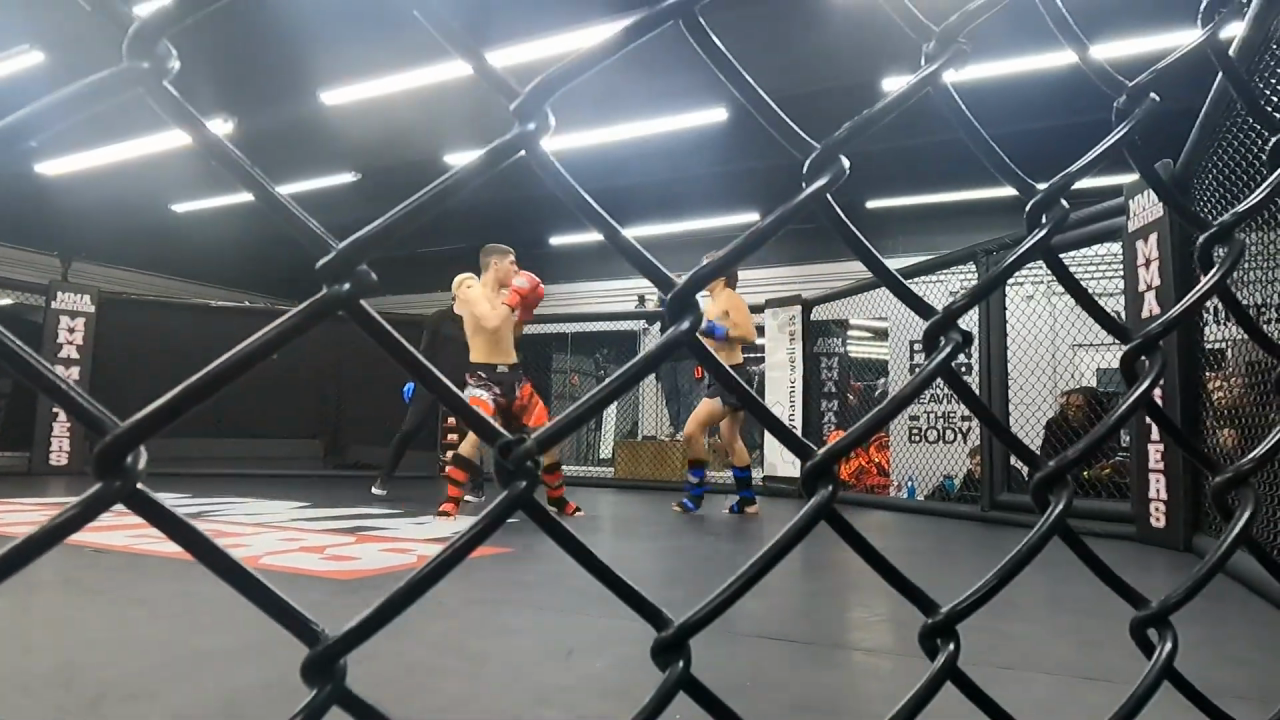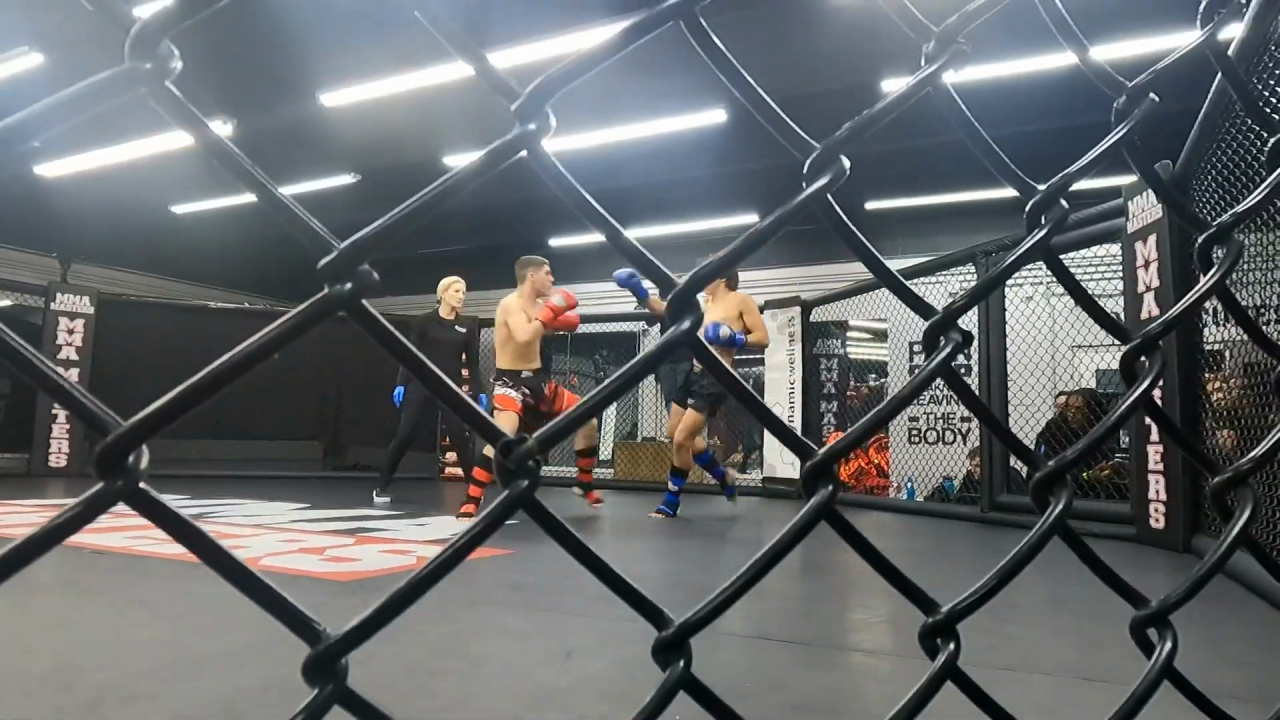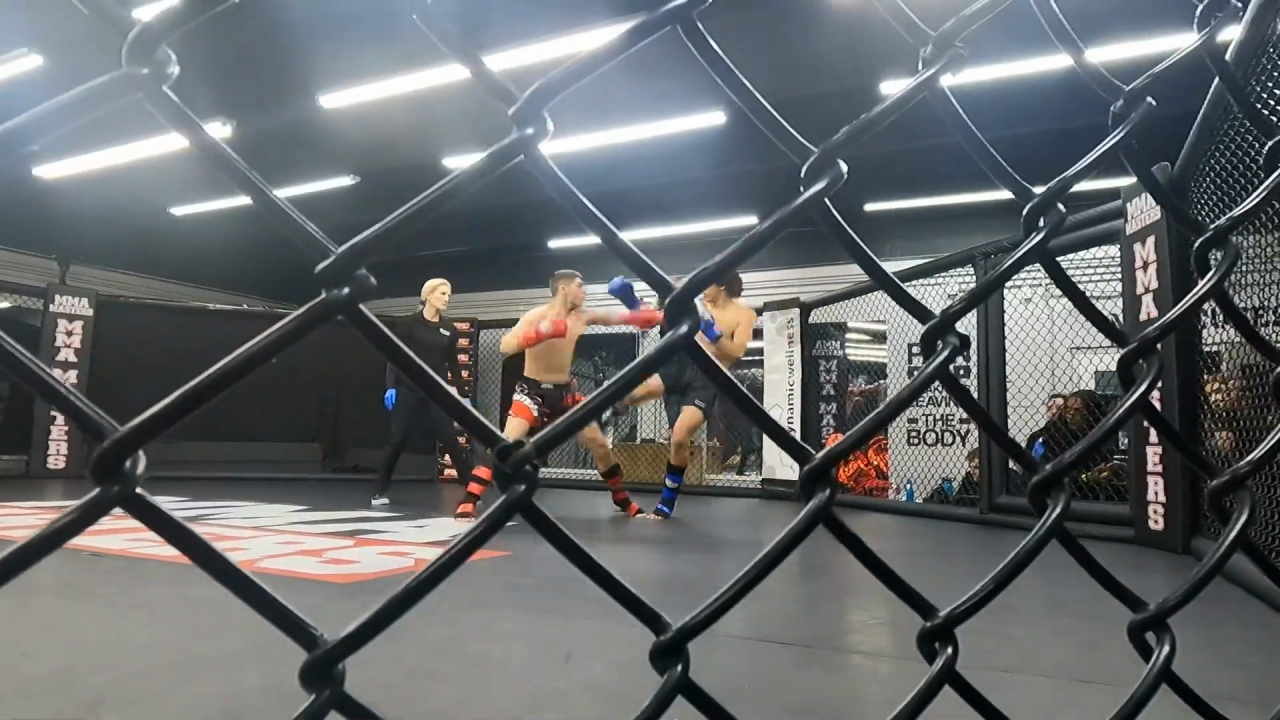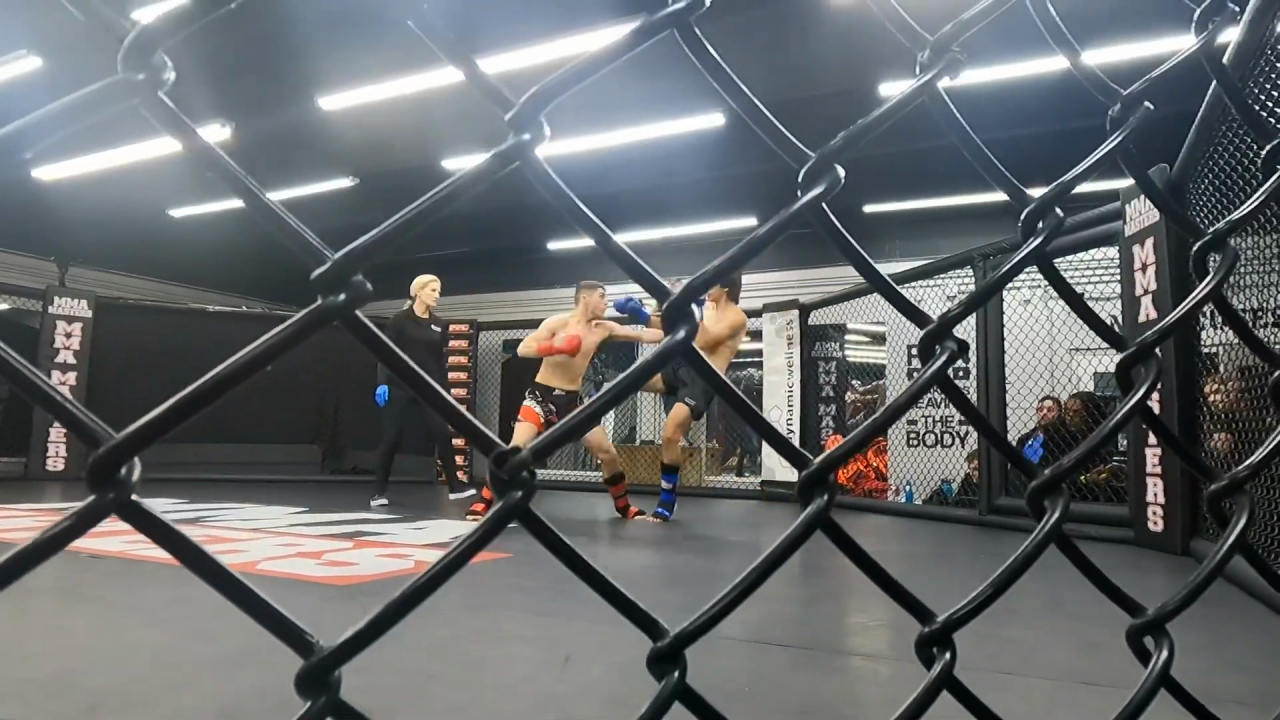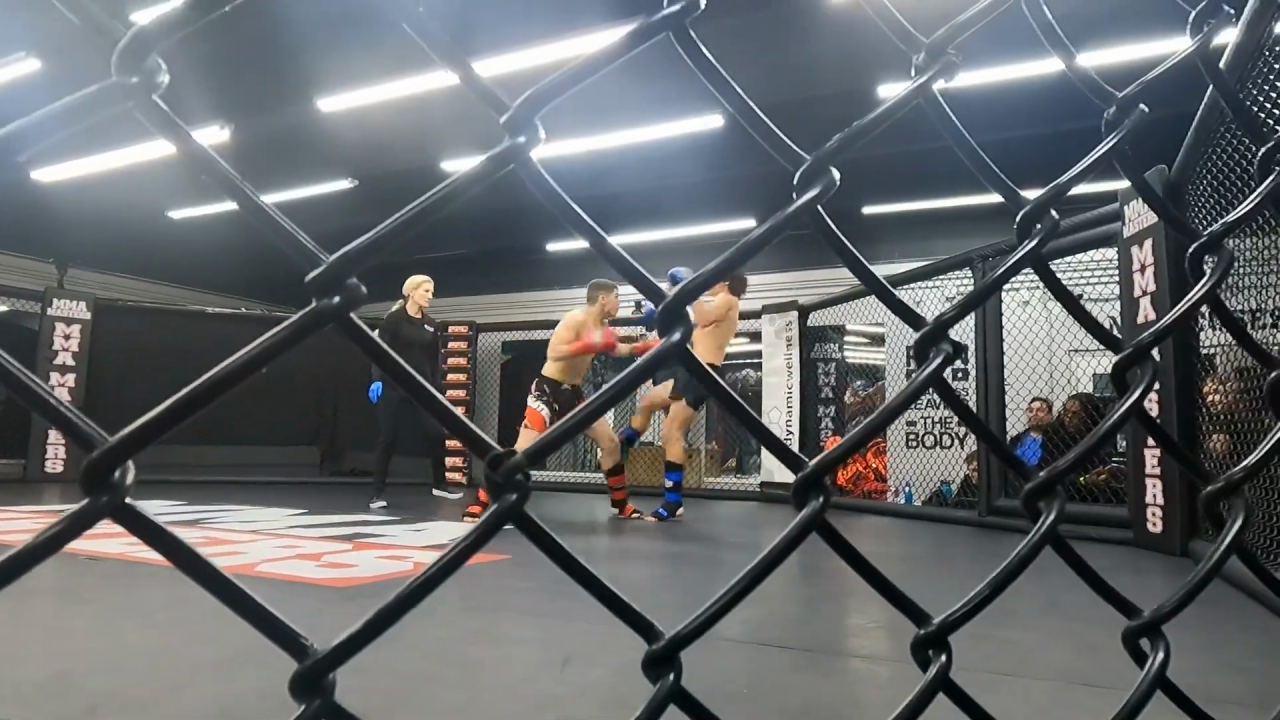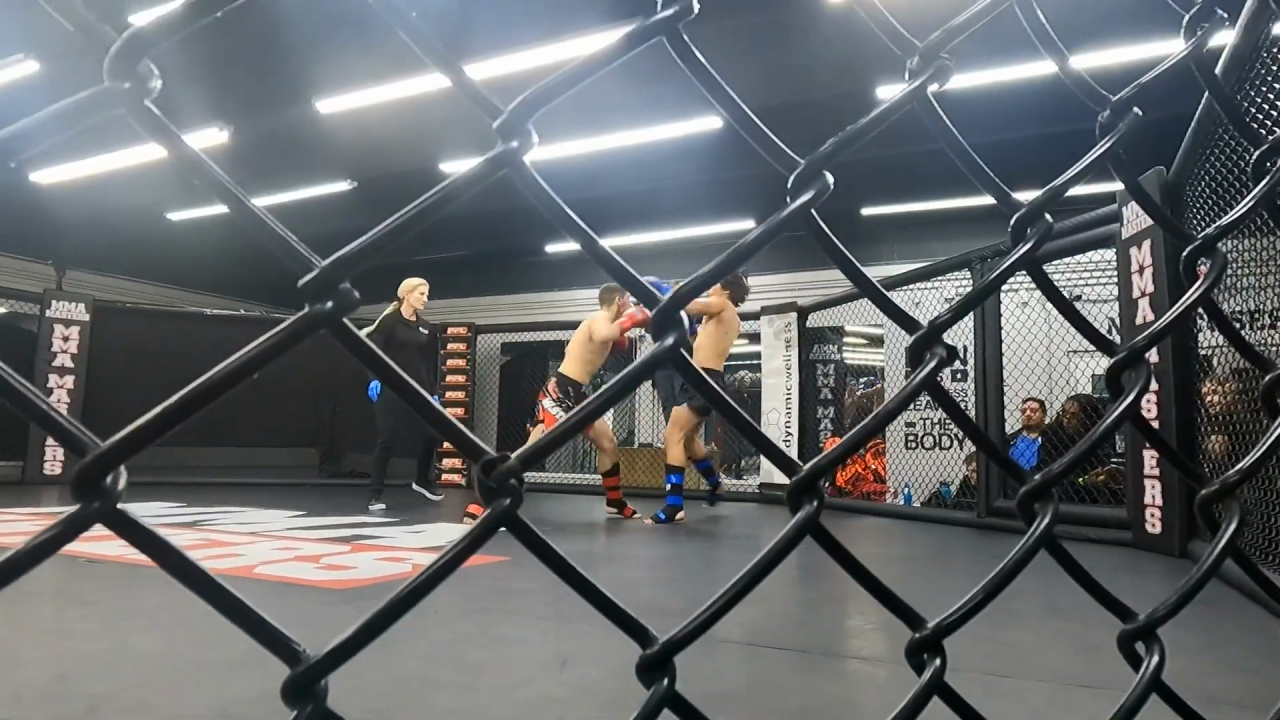
dt=0.1s
person 1, frame 1
left shoulder: (730, 298)
right shoulder: (714, 301)
left elbow: (749, 335)
right elbow: (704, 338)
left wrist: (717, 331)
left knee: (691, 432)
right knee: (730, 439)
left ankle: (696, 493)
right ankle: (746, 498)
person 1, frame 2
left shoulder: (743, 302)
right shoulder: (703, 301)
left elbow: (763, 338)
right elbow: (665, 310)
left wrist: (735, 339)
right wrist: (640, 291)
left hip: (713, 379)
right hip: (695, 372)
left knee: (681, 439)
right knee: (674, 432)
left ankle: (671, 500)
right ankle: (722, 474)
person 1, frame 3
left shoulder: (743, 313)
right shoulder: (703, 308)
left elbow: (735, 353)
left wrist: (713, 331)
right wrist: (632, 301)
left hip: (708, 379)
right hip: (684, 366)
left knee: (680, 437)
right knee: (640, 392)
left ankle: (668, 500)
person 1, frame 4
left shoulder: (736, 317)
right shoulder: (709, 310)
left elbow: (704, 341)
right wrist: (642, 314)
left hip: (704, 380)
right hip: (684, 366)
left knee: (670, 436)
left ankle: (667, 502)
person 1, frame 5
left shoulder: (727, 300)
right shoulder: (715, 303)
left elbow: (701, 320)
right elbow: (693, 326)
right hip: (686, 365)
left knee: (670, 433)
right knee: (646, 403)
left ankle: (672, 502)
right ankle: (621, 448)
person 1, frame 6
left shoulder: (720, 304)
right shoulder: (729, 317)
left elbow: (690, 308)
right hip: (710, 380)
left knee: (673, 438)
right knee: (688, 440)
left ankle: (673, 506)
right ankle: (713, 484)
person 2, frame 1
left shoulder: (503, 294)
right shoulder: (472, 293)
right elbow: (493, 323)
left wrist: (527, 305)
right wrist: (517, 295)
left hip: (513, 375)
right hip: (483, 377)
right knee: (476, 436)
left ankle: (559, 501)
right ankle: (451, 502)
person 2, frame 2
left shoulder: (542, 302)
right shoulder: (510, 304)
right elbow: (524, 337)
left wrist: (560, 320)
right wrist: (549, 311)
left hip: (539, 379)
right hip: (509, 381)
left knee: (588, 423)
right knee: (504, 437)
left ankle: (586, 485)
right ankle: (471, 502)
person 2, frame 3
left shoulder: (583, 316)
right shoulder: (536, 315)
left elbow: (619, 317)
right elbow: (506, 347)
left wrist: (645, 316)
right wrist: (539, 333)
left hip: (563, 392)
right hip: (531, 390)
left knee: (600, 446)
right knee: (510, 440)
left ankle: (623, 500)
right ankle: (469, 502)
person 2, frame 4
left shoulder: (603, 328)
right shoulder: (556, 322)
left elbow: (642, 336)
right elbow: (522, 349)
left wrist: (664, 334)
right wrist: (551, 346)
left hip: (572, 399)
right hip: (541, 395)
left knee: (607, 453)
right knee: (519, 445)
left ankle: (623, 506)
right ankle: (483, 503)
person 2, frame 5
left shoulder: (600, 326)
right shoulder: (575, 319)
left elbow: (618, 351)
right elbow: (554, 354)
left wrist: (646, 346)
right wrist: (589, 345)
left hip: (573, 394)
right hip: (547, 391)
left knee: (611, 442)
right knee: (522, 450)
left ankle: (621, 504)
right ankle: (479, 504)
person 2, frame 6
left shoulder: (602, 319)
right shoulder: (600, 318)
right elbow: (603, 336)
left wrist: (618, 343)
right wrist: (629, 321)
left hip: (577, 394)
right hip: (560, 392)
left knee: (608, 444)
left ankle: (617, 504)
right ankle: (479, 504)
person 3, frame 1
right shoulder: (438, 318)
right elbow: (424, 351)
right wrist: (412, 379)
left hip: (461, 386)
left knee: (468, 433)
right knee: (410, 429)
left ankle: (476, 488)
right ankle: (383, 478)
person 3, frame 2
left shoulder: (468, 327)
right shoulder: (424, 321)
left elbow: (472, 361)
left wrist: (479, 391)
right wrist: (400, 383)
right hip: (421, 386)
left knee: (460, 437)
right knee: (405, 435)
right ankle: (382, 486)
person 3, frame 3
left shoulder: (449, 329)
right shoulder: (410, 324)
left elbow: (452, 364)
left wrist: (461, 394)
right wrist: (391, 386)
right hip: (409, 389)
left knee: (449, 439)
right knee: (397, 439)
right ankle: (381, 490)
person 3, frame 4
left shoulder: (439, 325)
right shoulder: (400, 320)
left elbow: (440, 360)
left wrist: (444, 390)
right wrist: (383, 382)
right hip: (400, 387)
left knee: (442, 434)
right knee: (392, 438)
left ankle: (455, 485)
right ankle: (379, 491)
person 3, frame 5
left shoulder: (431, 325)
right shoulder: (393, 319)
left elbow: (434, 360)
left wrist: (436, 389)
right wrist: (377, 380)
right hip: (394, 387)
left knee: (437, 434)
right knee: (388, 438)
left ankle: (440, 483)
right ankle: (377, 493)
person 3, frame 6
left shoulder: (426, 328)
right shoulder: (389, 321)
left elbow: (430, 363)
left wrist: (433, 392)
right wrist: (375, 378)
left hip: (418, 390)
right hip: (392, 389)
left knee: (430, 436)
right knee: (387, 440)
left ankle: (423, 481)
right ankle: (375, 495)
